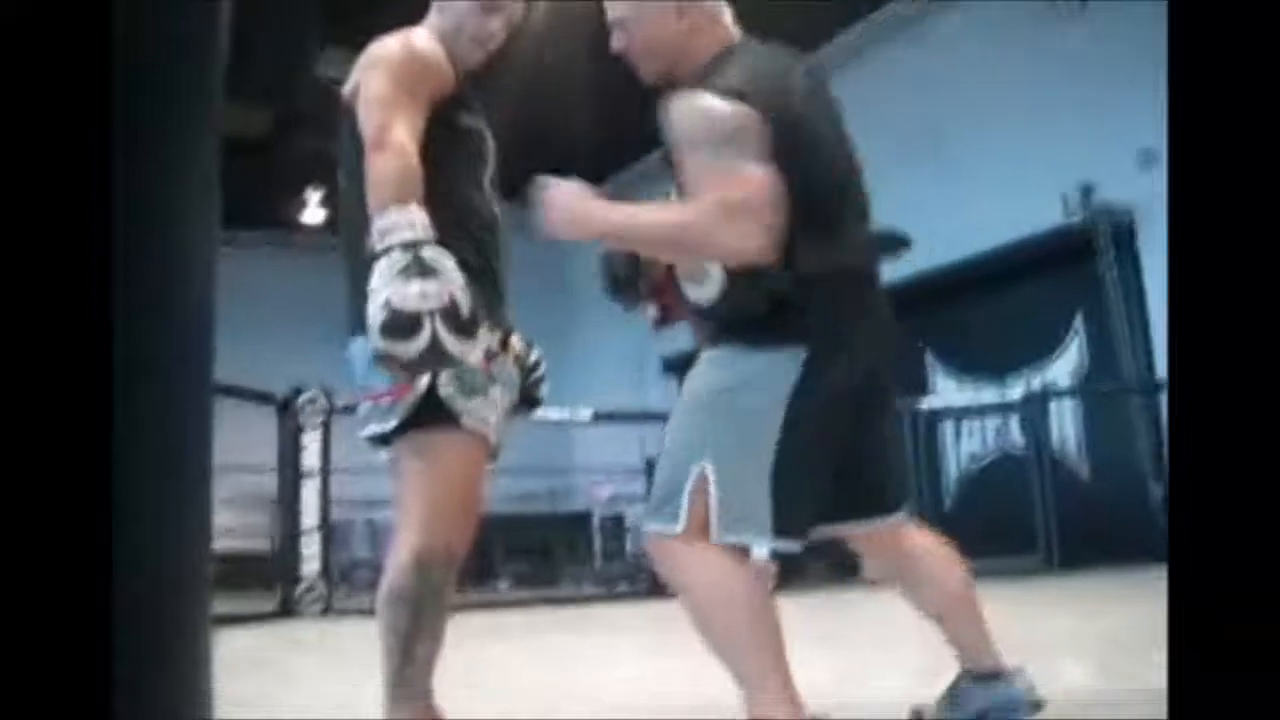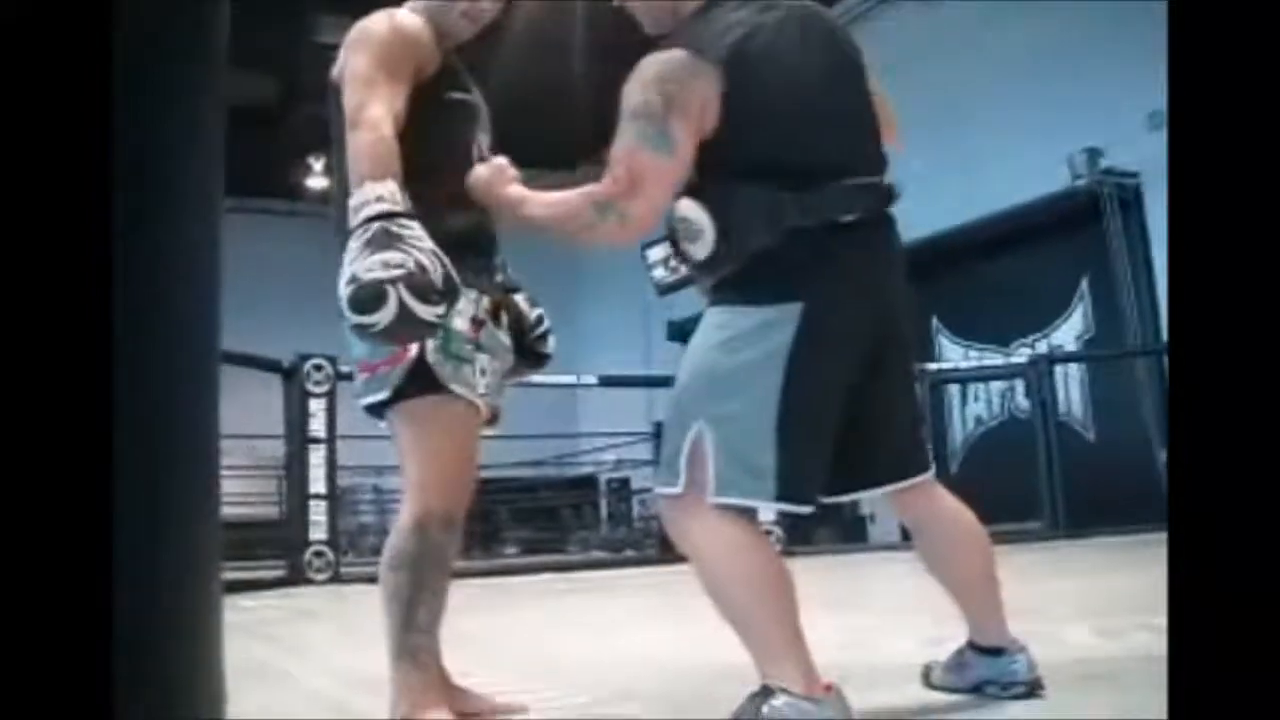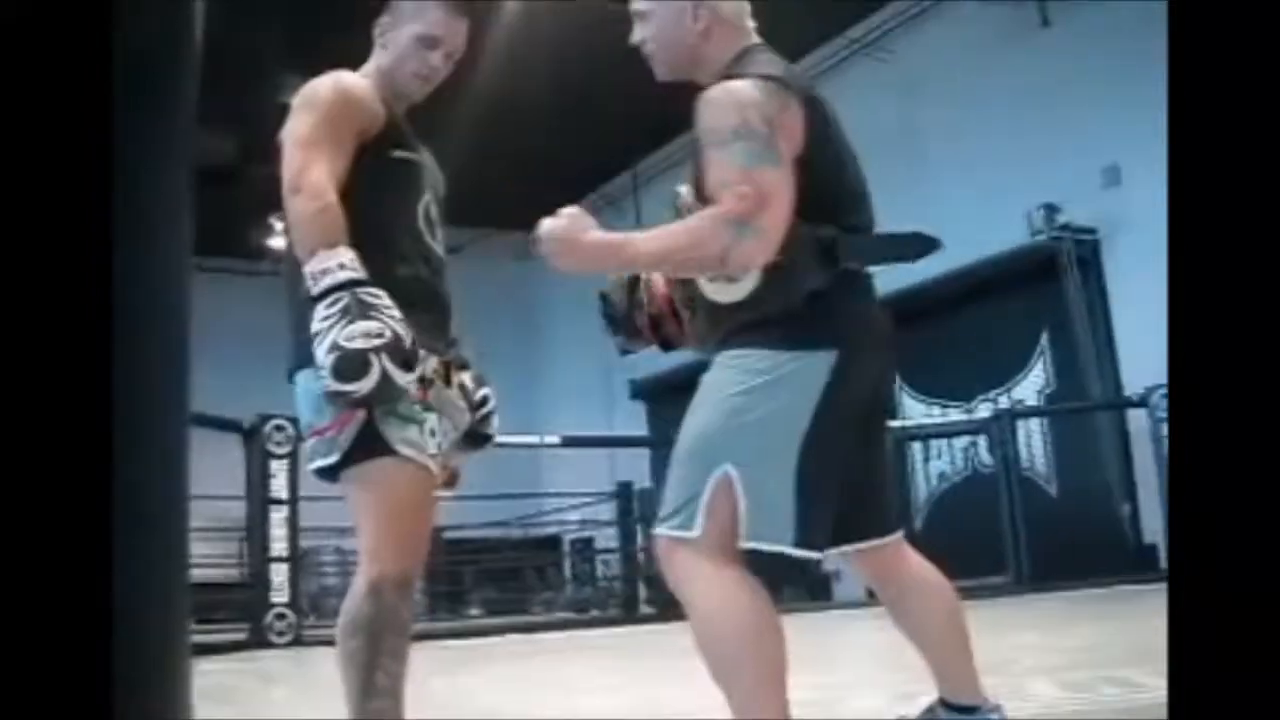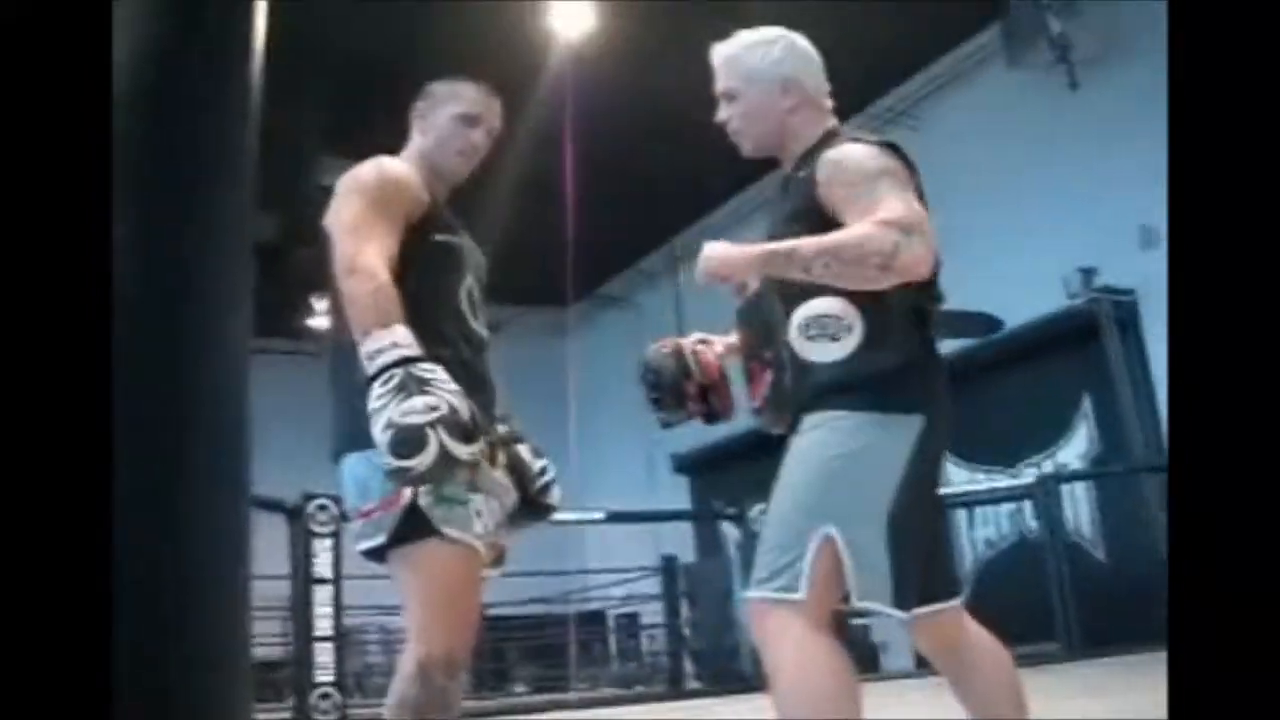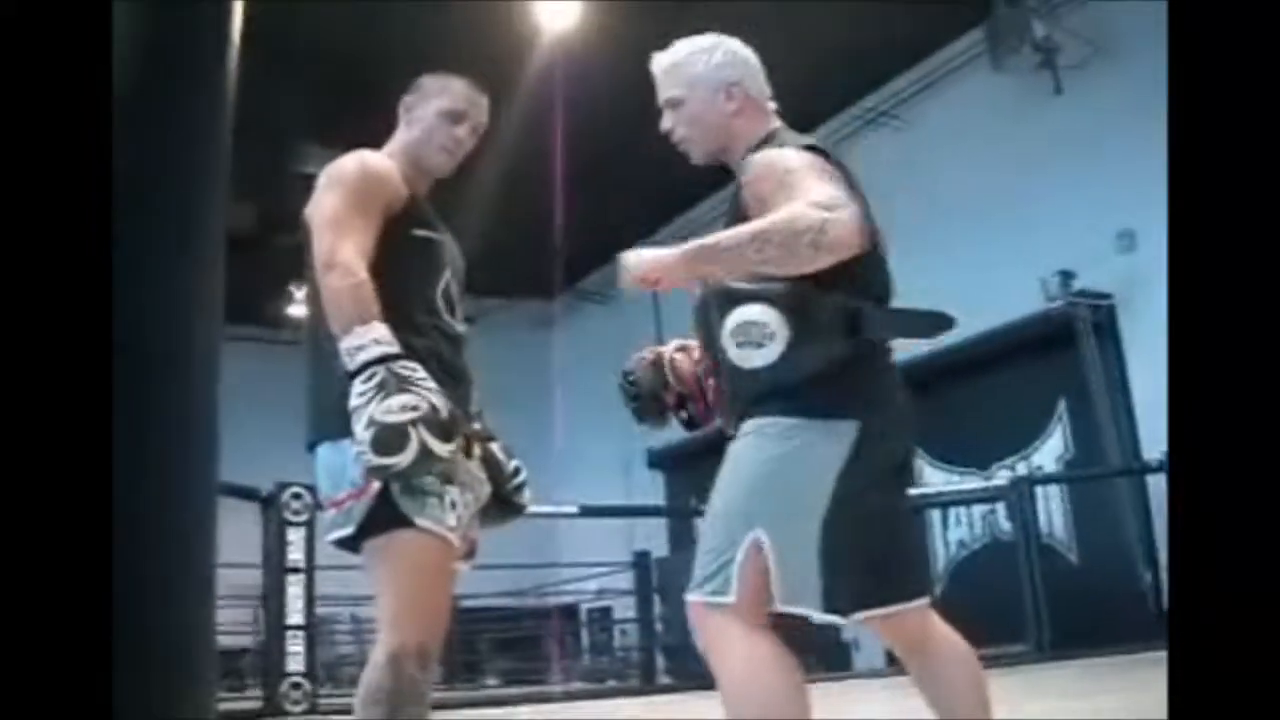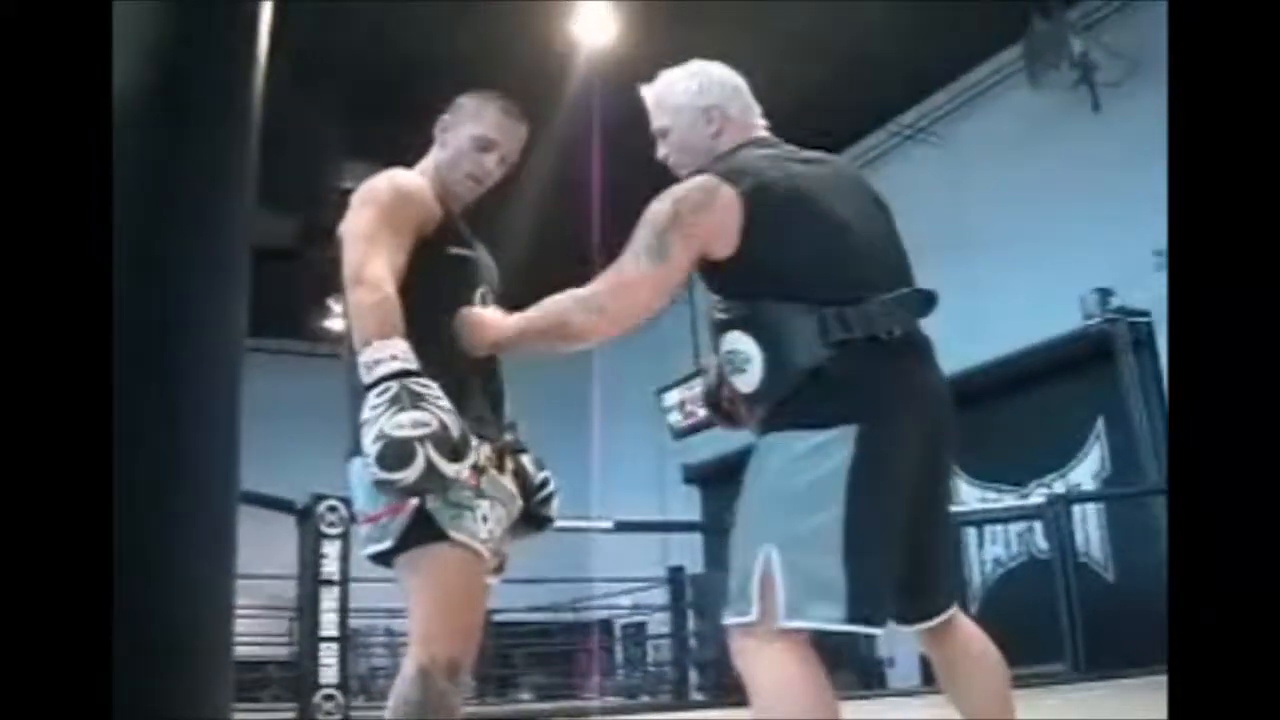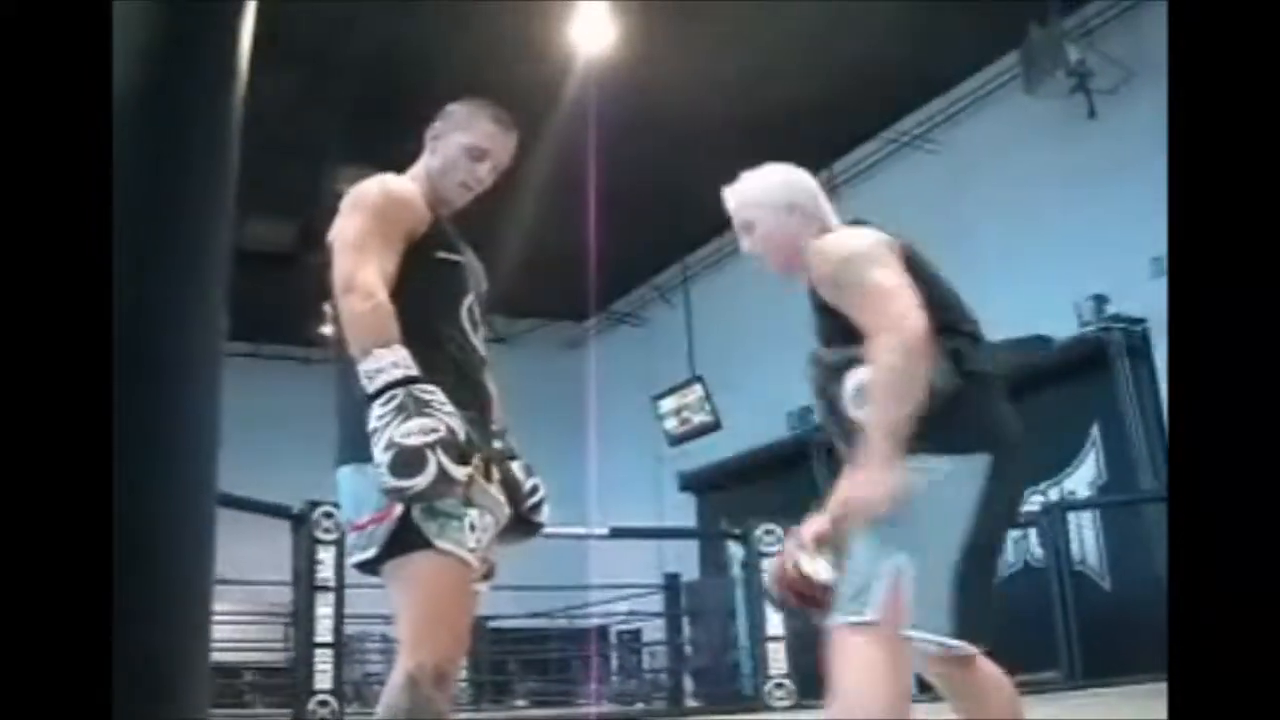
dt=0.4s
person 1, frame 1
left shoulder: (704, 110)
right shoulder: (785, 75)
left elbow: (742, 231)
left wrist: (597, 219)
right wrist: (680, 247)
left hip: (777, 340)
right hip: (853, 324)
left knee: (683, 539)
right knee: (877, 527)
person 1, frame 2
left shoulder: (675, 70)
left elbow: (620, 215)
right elbow: (880, 134)
left wrist: (511, 197)
left hip: (778, 294)
right hip: (869, 275)
left knee: (692, 500)
right knee: (907, 482)
right ankle: (996, 653)
person 1, frame 3
left shoulder: (739, 99)
right shoulder: (769, 93)
left elbow: (747, 234)
left wrist: (602, 250)
right wrist: (677, 281)
left hip: (789, 345)
right hip: (828, 339)
left knee: (692, 547)
right knee: (875, 546)
person 1, frame 4
left shoulder: (849, 163)
right shoulder: (805, 182)
left elbow: (905, 249)
left wrist: (754, 257)
right wrist: (736, 346)
left hip: (869, 411)
right hip: (849, 413)
left knee: (783, 609)
right knee: (935, 617)
person 1, frame 5
left shoulder: (779, 167)
right shoulder: (776, 175)
left elbow: (831, 230)
left wrist: (684, 258)
right wrist: (703, 355)
left hip: (816, 415)
right hip: (856, 410)
left knee: (722, 610)
right knee: (900, 611)
person 1, frame 6
left shoulder: (701, 197)
right shoulder: (839, 177)
left elbow: (601, 310)
left wrist: (500, 329)
left hip: (830, 417)
right hip: (910, 400)
left knee: (764, 630)
right knee: (934, 615)
person 1, frame 7
left shoulder: (839, 252)
right shoulder: (843, 285)
left elbow: (907, 335)
right elbow: (872, 427)
left wrist: (877, 468)
right wrist: (830, 517)
left hip: (948, 456)
right hip: (955, 457)
left knee: (862, 641)
right knee: (940, 645)
person 2, frame 1
left shoulder: (454, 97)
right elbow: (388, 148)
left wrist: (495, 336)
right wrist: (407, 257)
left hip: (460, 320)
right hip: (423, 317)
left knee: (443, 530)
right knee: (437, 528)
person 2, frame 2
left shoulder: (454, 75)
right elbow: (369, 125)
left wrist: (500, 290)
right wrist: (381, 224)
left hip: (458, 290)
right hip: (416, 284)
left knee: (446, 495)
right knee: (436, 494)
person 2, frame 3
left shoulder: (409, 147)
right shoulder: (340, 96)
right elbow: (308, 190)
left wrist: (453, 364)
right wrist: (344, 297)
left hip: (413, 357)
right hip: (362, 352)
left knee: (400, 564)
right knee: (390, 562)
person 2, frame 4
left shoulder: (448, 230)
right shoulder: (382, 182)
right elbow: (362, 274)
left wrist: (502, 440)
right wrist: (400, 374)
left hip: (456, 440)
right hip: (407, 432)
left knee: (448, 644)
right knee: (440, 643)
person 2, frame 5
left shoulder: (429, 223)
right shoulder: (364, 174)
right elbow: (339, 269)
left wrist: (476, 437)
right wrist: (380, 373)
left hip: (432, 433)
right hip: (384, 427)
left knee: (419, 636)
right knee: (412, 635)
person 2, frame 6
left shoulder: (465, 245)
right shoulder: (396, 194)
right elbow: (368, 286)
left wrist: (509, 448)
right wrist: (395, 391)
left hip: (466, 447)
right hip: (420, 439)
left knee: (451, 650)
right knee: (442, 648)
person 2, frame 7
left shoulder: (454, 249)
right shoulder: (386, 198)
right elbow: (360, 292)
left wrist: (499, 454)
right wrist: (399, 399)
left hip: (455, 457)
right hip: (410, 452)
left knee: (440, 655)
right knee: (431, 655)
